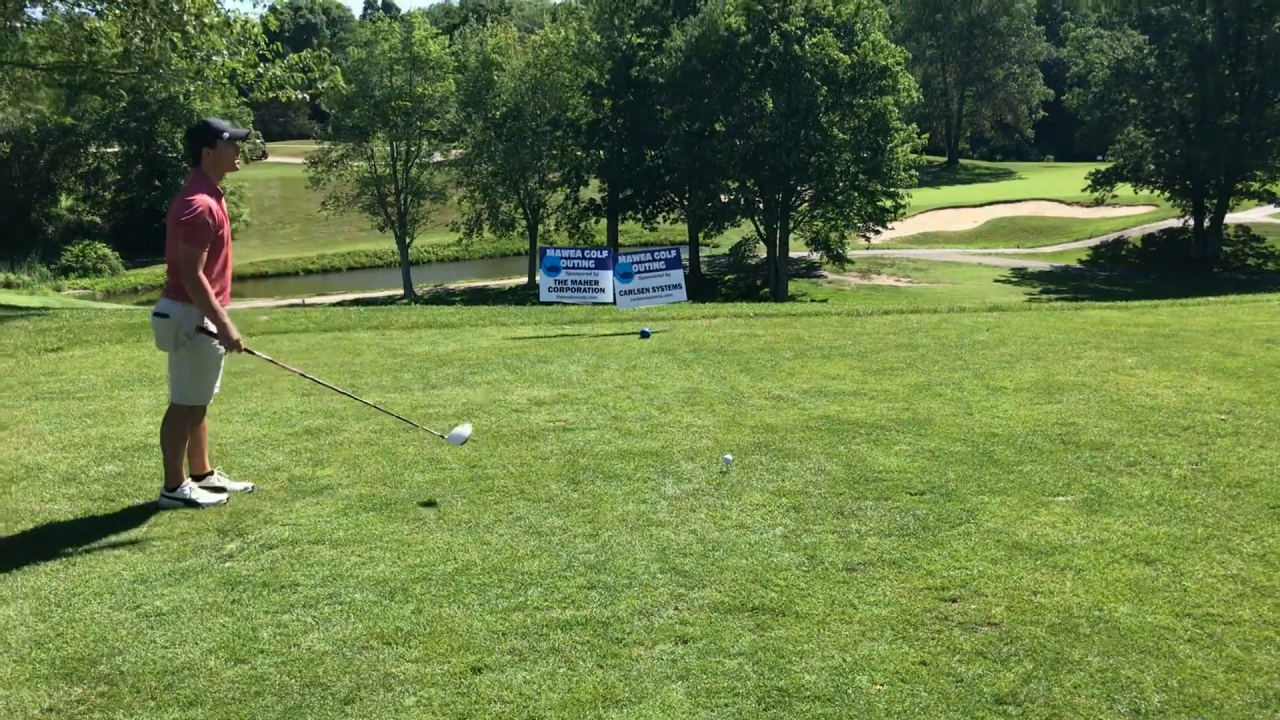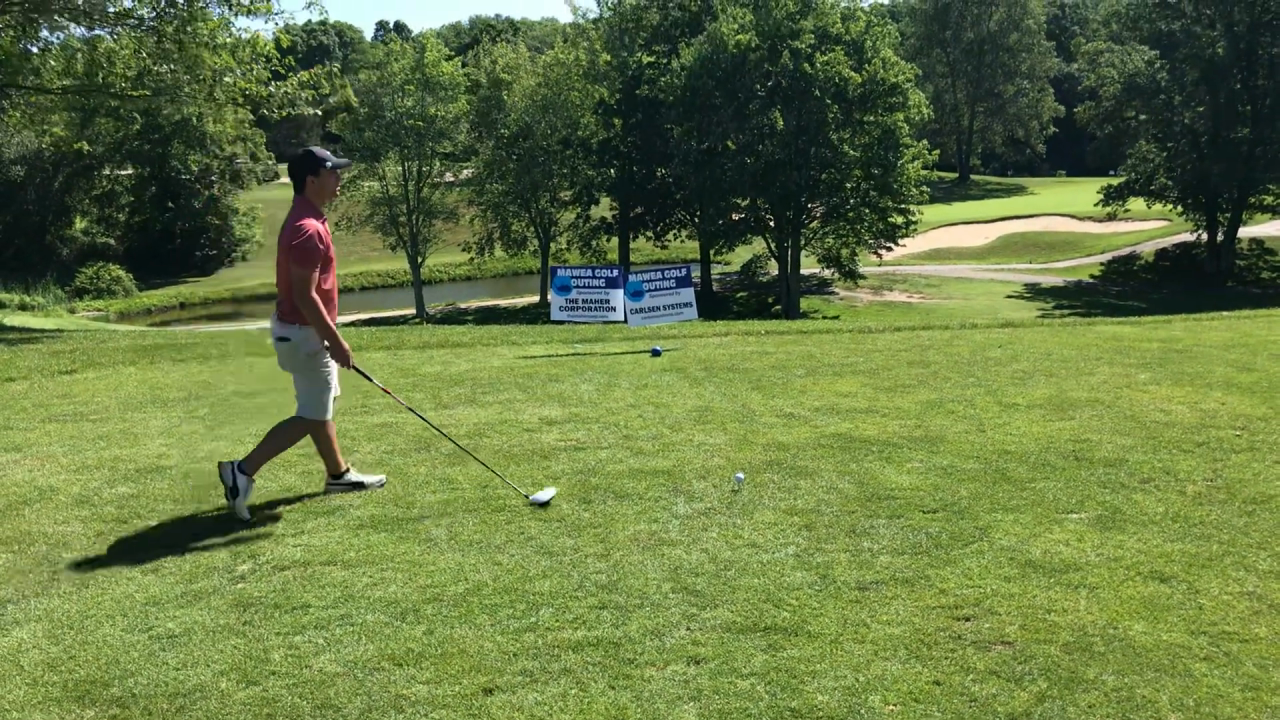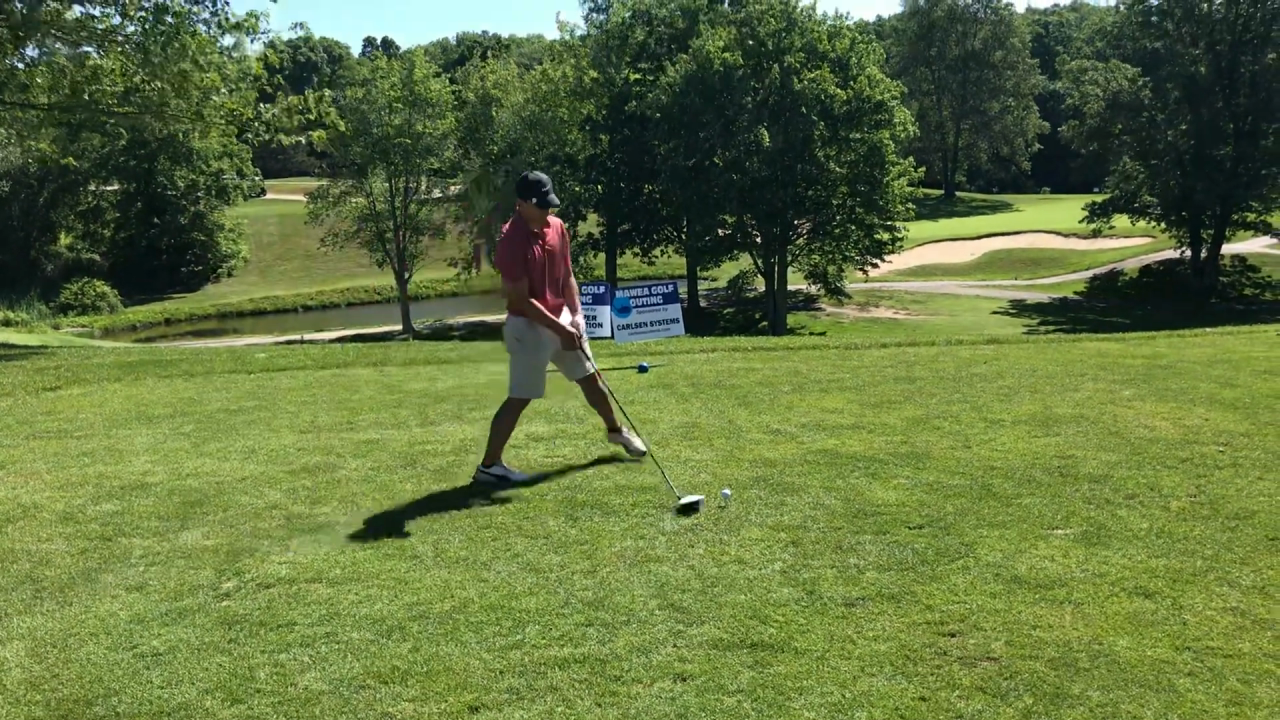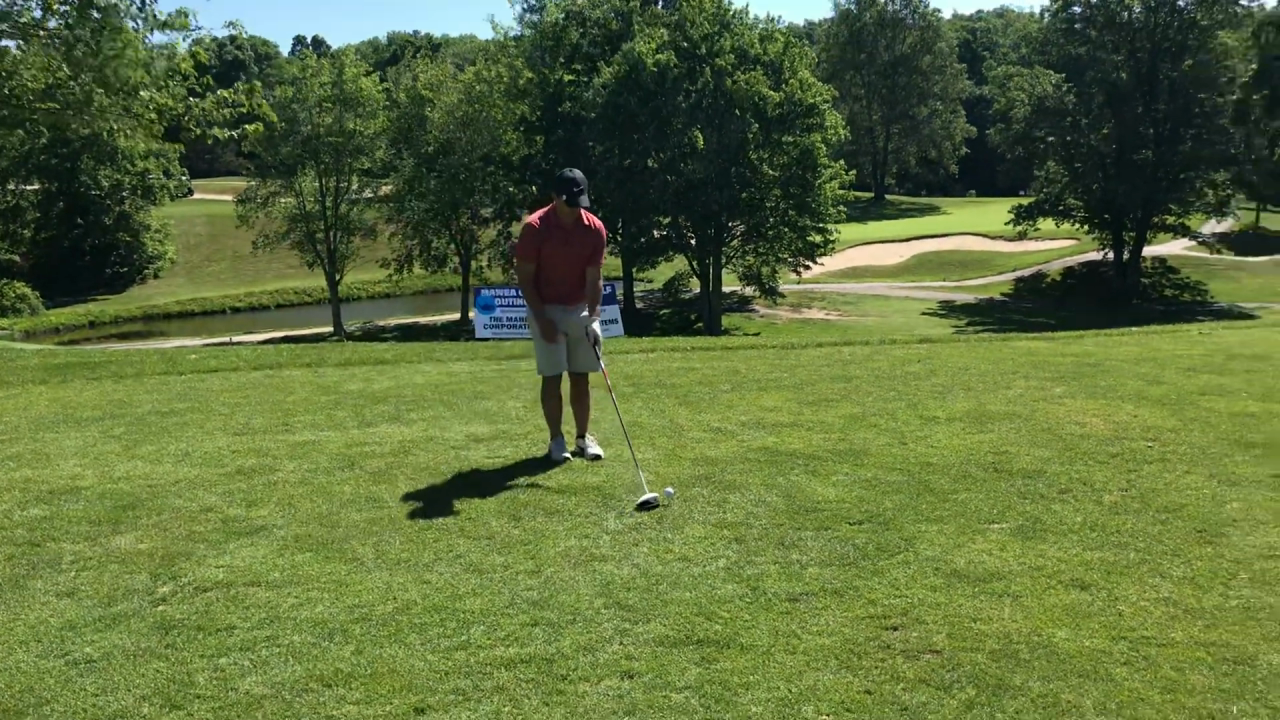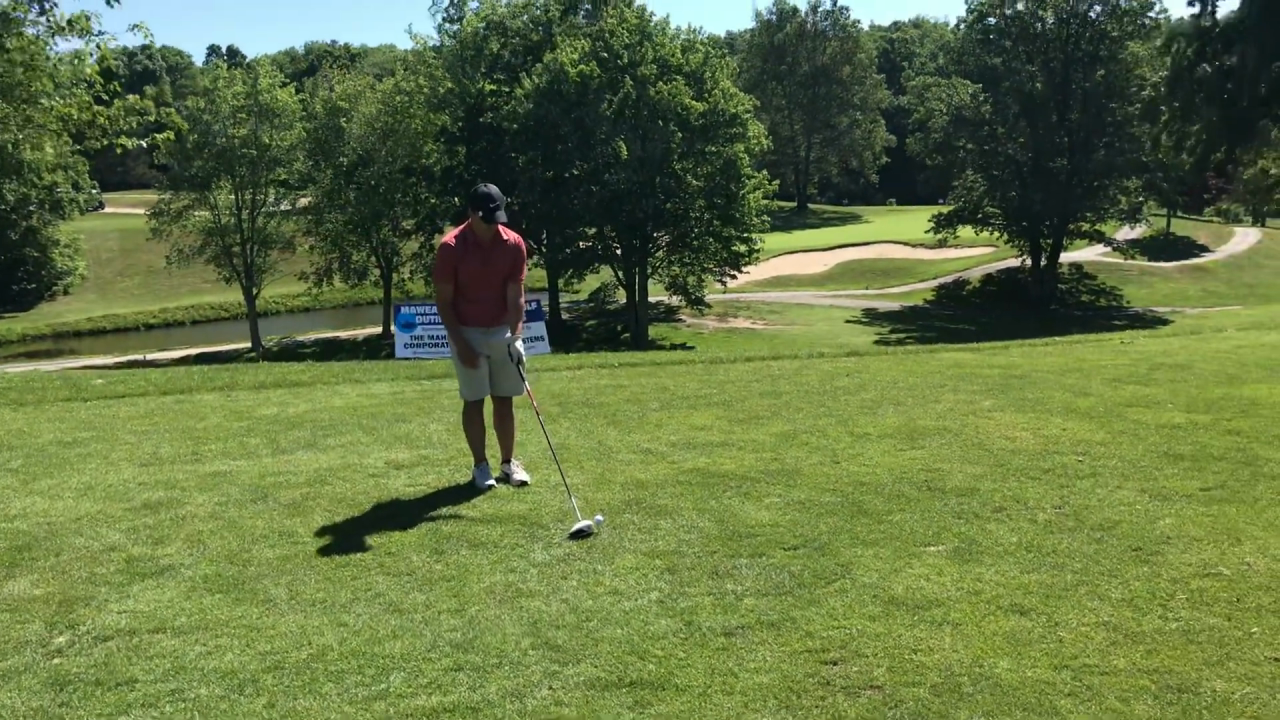
dt=1s
person 1, frame 1
left shoulder: (207, 196)
right shoulder: (199, 205)
right elbow: (191, 275)
left wrist: (218, 319)
right wrist: (223, 325)
left hip: (197, 315)
right hip: (192, 317)
left knee: (196, 403)
right knee: (186, 405)
left ankle: (202, 475)
right ankle: (174, 488)
person 1, frame 2
left shoulder: (309, 219)
right shoulder: (308, 229)
right elbow: (304, 294)
right wrist: (336, 339)
left hip: (308, 332)
right hip: (306, 335)
left knee: (318, 412)
right knee: (313, 418)
left ankle: (338, 473)
right ankle: (243, 470)
person 1, frame 3
left shoulder: (556, 226)
right shoulder: (511, 241)
right elbow: (523, 300)
left wrist: (576, 314)
right wrist: (558, 329)
left hip: (561, 318)
right hip: (530, 327)
left knee: (590, 378)
right knee: (520, 397)
left ankle: (616, 431)
right ankle: (489, 465)
person 1, frame 4
left shoulder: (595, 228)
right shoulder: (534, 227)
left elbow: (594, 279)
right elbow: (525, 279)
left wrist: (594, 317)
right wrist: (543, 319)
left hip: (579, 310)
right hip: (546, 310)
left knee: (581, 377)
right knee: (552, 377)
left ankle: (583, 437)
right ankle: (556, 439)
person 1, frame 5
left shoulder: (514, 244)
right shoulder: (450, 247)
left elbow: (516, 295)
right elbow: (444, 302)
left wrist: (516, 335)
right wrist: (460, 344)
left hip: (502, 331)
right hip: (467, 334)
left knee: (504, 401)
right knee: (474, 401)
left ankle: (508, 463)
right ankle: (480, 466)
